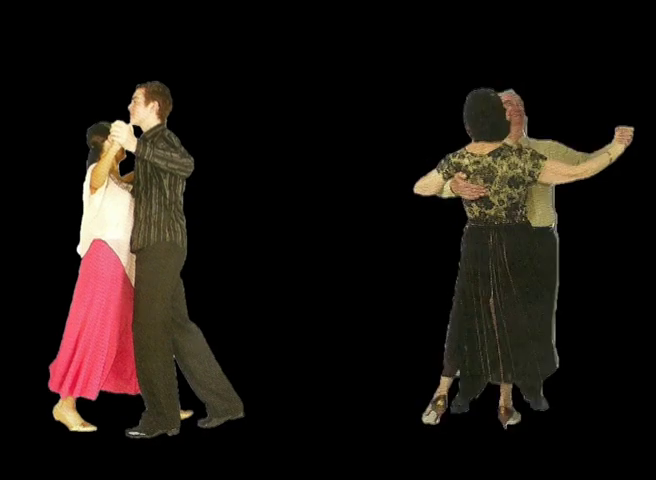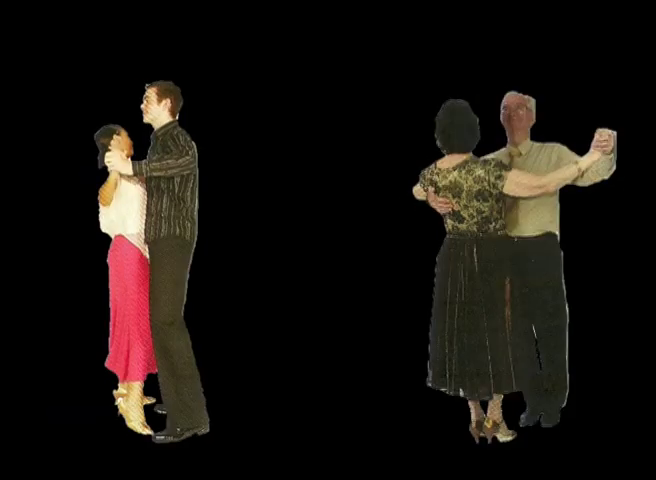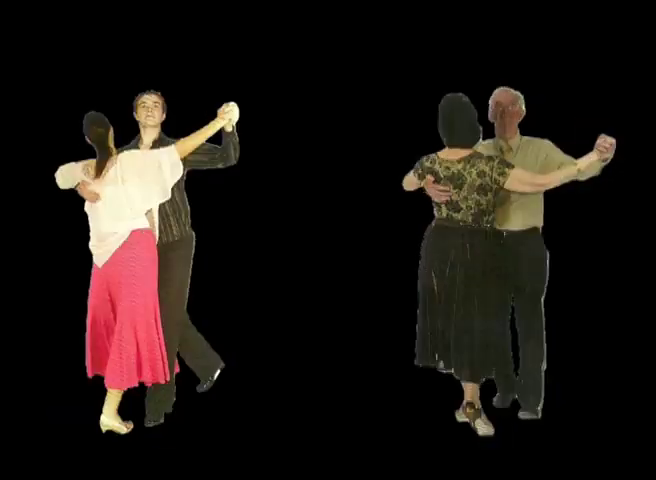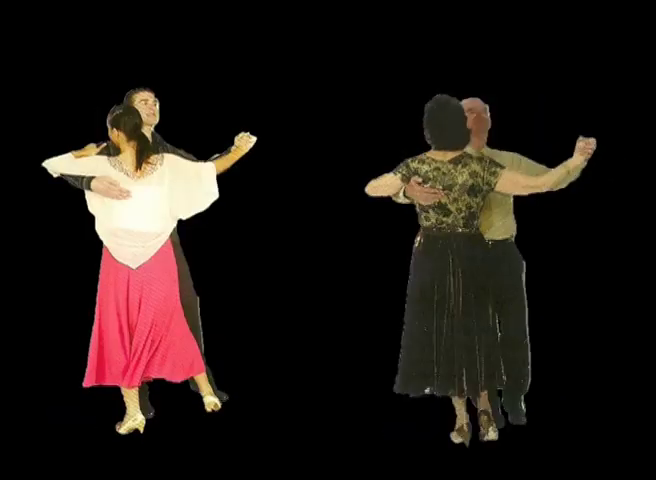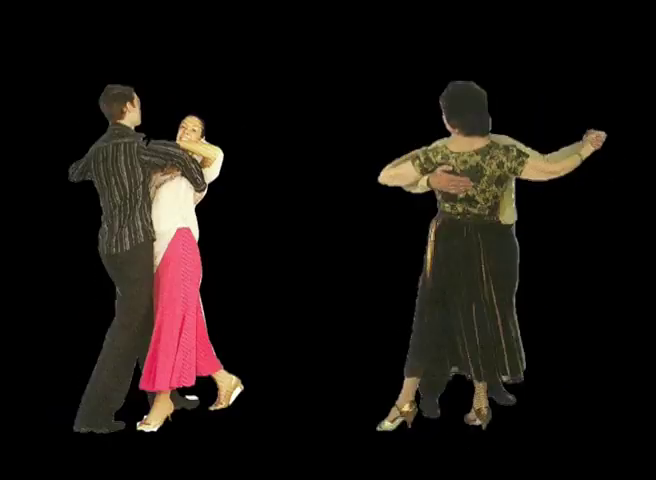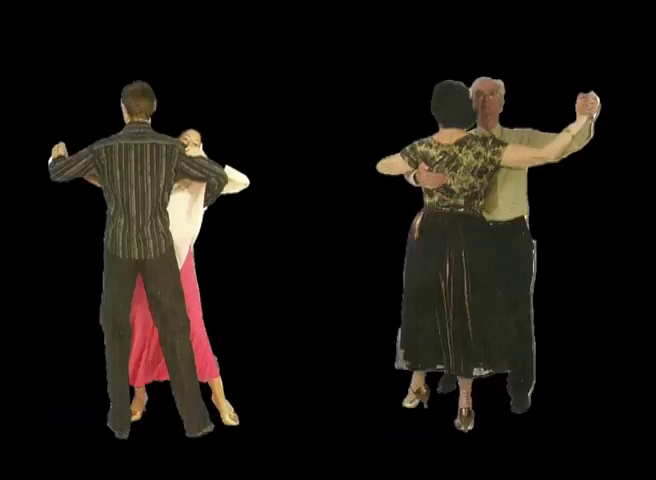
dt=0.3s
person 1, frame 1
left shoulder: (163, 139)
right shoulder: (152, 143)
left elbow: (186, 164)
left wrist: (136, 146)
left hip: (161, 245)
right hip: (156, 245)
left knee: (148, 326)
right knee: (176, 324)
left ankle: (162, 415)
right ankle: (223, 401)
person 1, frame 2
left shoulder: (176, 137)
right shoulder: (161, 140)
left elbow: (187, 163)
left wrist: (132, 167)
left hip: (172, 238)
right hip: (162, 239)
left knee: (165, 321)
right knee: (163, 320)
left ankle: (189, 416)
right ankle: (182, 402)
person 1, frame 3
right shoulder: (124, 154)
left elbow: (226, 158)
left wrist: (229, 128)
right wrist: (83, 185)
left hip: (176, 242)
left knee: (170, 317)
right knee: (169, 316)
left ankle: (159, 400)
right ankle: (207, 364)
person 1, frame 4
left shoulder: (166, 151)
right shoulder: (113, 150)
left wrist: (233, 151)
right wrist: (94, 183)
left hip: (166, 239)
left knee: (186, 306)
left ankle: (200, 379)
right ankle: (137, 395)
person 1, frame 5
left shoulder: (98, 149)
right shoulder: (132, 144)
left elbow: (75, 173)
right elbow: (178, 155)
right wrist: (200, 184)
left hip: (113, 243)
right hip: (133, 243)
left knee: (143, 317)
right knee: (129, 325)
right ankle: (93, 414)
person 1, frame 6
left shoulder: (104, 149)
right shoulder: (171, 148)
left elbow: (59, 173)
right elbow: (218, 177)
left wrist: (58, 154)
right wrist: (202, 201)
left hip: (119, 247)
right hip: (158, 246)
left knee: (117, 330)
right knee: (175, 328)
left ankle: (120, 419)
right ankle: (194, 419)
person 2, frame 1
left shoulder: (457, 160)
right shoulder: (521, 157)
left elbow: (419, 189)
right elbow: (577, 172)
right wrist: (615, 148)
left hip: (476, 247)
right hip: (515, 246)
left knee: (469, 320)
right knee: (512, 319)
left ankle: (441, 398)
right ankle: (505, 405)
person 2, frame 2
left shoulder: (432, 173)
right shoulder: (488, 169)
left elbow: (417, 193)
right elbow: (543, 185)
right wrist: (592, 156)
left hip: (454, 259)
right hip: (492, 258)
left knee: (458, 333)
right knee: (495, 333)
left ankle: (475, 417)
right ankle: (493, 419)
person 2, frame 3
left shoulder: (429, 163)
right shoulder: (488, 166)
left elbow: (407, 185)
right elbow: (542, 182)
right wrist: (591, 157)
left hip: (439, 246)
right hip: (478, 250)
left knee: (443, 314)
right knee: (474, 322)
right ankle: (470, 403)
person 2, frame 4
left shoulder: (415, 166)
right shoulder: (479, 167)
left elbow: (372, 190)
right elbow: (536, 185)
right wrist: (576, 159)
left hip: (430, 258)
right hip: (469, 256)
left knee: (431, 335)
right knee: (471, 331)
left ankle: (463, 422)
right ankle: (483, 415)
person 2, frame 5
left shoulder: (434, 154)
right shoulder: (503, 153)
left elbow: (385, 177)
right elbow: (556, 169)
left wrist: (413, 162)
right wrist: (587, 147)
left hip: (447, 243)
right hip: (487, 244)
left knee: (436, 321)
right knee: (482, 319)
left ankle: (406, 405)
right ankle: (480, 406)
person 2, frame 6
left shoulder: (422, 148)
right shoulder: (485, 147)
left elbow: (383, 166)
right elbow: (543, 155)
right wrist: (579, 122)
left hip: (427, 237)
right hip: (468, 237)
left knee: (424, 310)
right knee: (466, 315)
left ankle: (418, 386)
right ankle: (465, 405)
person 3, frame 1
left shoulder: (548, 150)
left elbow: (587, 164)
right elbow: (445, 182)
left wrist: (617, 144)
right wrist: (455, 185)
left hip: (540, 241)
left knee: (541, 315)
person 3, frame 2
left shoulder: (551, 153)
right shoulder: (490, 162)
left elbow: (588, 173)
left wrist: (604, 152)
right wrist: (437, 198)
left hip: (540, 251)
left knee: (551, 327)
right knee: (517, 329)
left ankle: (553, 402)
right ankle: (535, 400)
person 3, frame 3
left shoulder: (540, 149)
right shoulder: (479, 153)
left elbow: (577, 170)
left wrist: (600, 155)
right wrist: (431, 187)
left hip: (526, 244)
left knee: (529, 319)
left ankle: (531, 398)
right ankle: (505, 385)
person 3, frame 4
left shoulder: (508, 161)
left elbow: (551, 179)
right elbow: (399, 187)
left wrist: (578, 159)
right wrist: (411, 191)
left hip: (503, 254)
left knee: (514, 327)
left ankle: (514, 397)
right ankle: (486, 401)
person 3, frame 5
left shoulder: (504, 145)
right shoulder: (443, 149)
left elbow: (547, 164)
right elbow: (413, 177)
left wrist: (583, 147)
right wrist: (434, 181)
left hip: (503, 239)
right hip: (466, 241)
left knee: (498, 311)
right knee: (456, 315)
left ankle: (490, 383)
person 3, frame 6
left shoulder: (522, 139)
left elbow: (569, 143)
right elbow: (415, 168)
left wrist: (586, 117)
right wrist: (420, 175)
left hip: (513, 236)
left knee: (517, 314)
left ankle: (521, 386)
person 4, frame 1
left shoulder: (118, 179)
right shoulder: (98, 171)
right elbow: (95, 182)
right wrist: (112, 150)
left hip: (123, 259)
right hip: (105, 257)
left knee: (135, 330)
right knee: (93, 330)
right ankle: (65, 404)
person 4, frame 2
left shoulder: (132, 174)
right shoulder: (114, 173)
right elbow: (104, 199)
right wrist: (116, 168)
left hip: (139, 250)
right hip: (128, 250)
left knee: (137, 318)
right knee: (135, 318)
left ankle: (126, 388)
right ankle: (132, 398)
person 4, frame 3
left shoulder: (85, 169)
right shoulder: (130, 161)
left elbow: (61, 174)
right elbow: (176, 150)
right wrist: (217, 123)
left hip: (104, 254)
right hip: (134, 249)
left knee: (110, 324)
right knee: (133, 325)
left ankle: (112, 402)
right ankle: (110, 409)
person 4, frame 4
left shoulder: (102, 166)
right shoulder: (165, 164)
left elbow: (54, 165)
right elbow: (210, 170)
left wrist: (87, 152)
right wrist: (240, 150)
left hip: (119, 257)
right hip: (157, 255)
left knee: (118, 332)
right knee: (168, 325)
left ankle: (133, 411)
right ankle: (207, 391)
person 4, frame 5
left shoulder: (197, 167)
right shoulder: (163, 166)
left elbow: (216, 153)
left wrist: (180, 145)
left hip: (179, 245)
right hip: (160, 248)
left knee: (173, 320)
right knee: (178, 322)
right ankle: (224, 380)
person 4, frame 6
left shoulder: (200, 179)
left elbow: (242, 181)
left hip: (179, 257)
left knee: (191, 328)
right knee: (143, 327)
right ankle: (139, 394)
